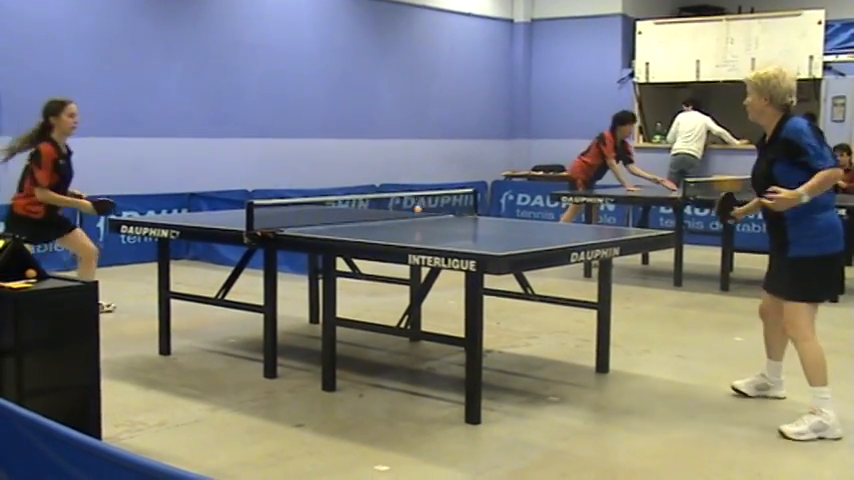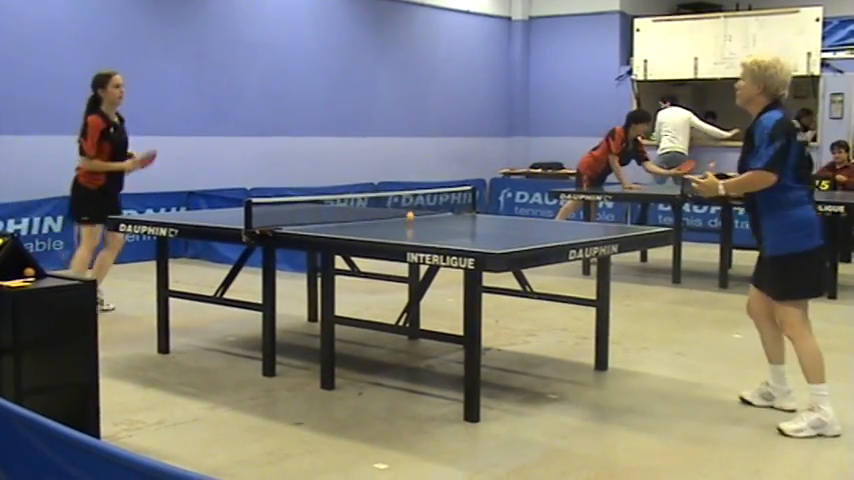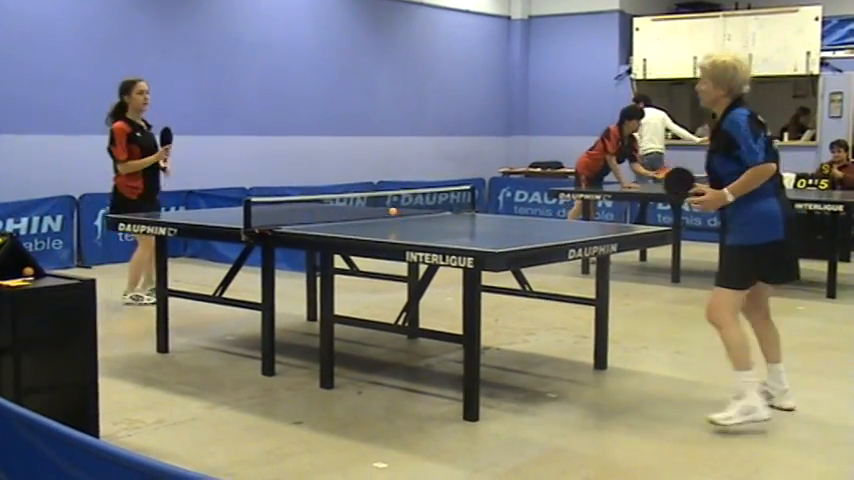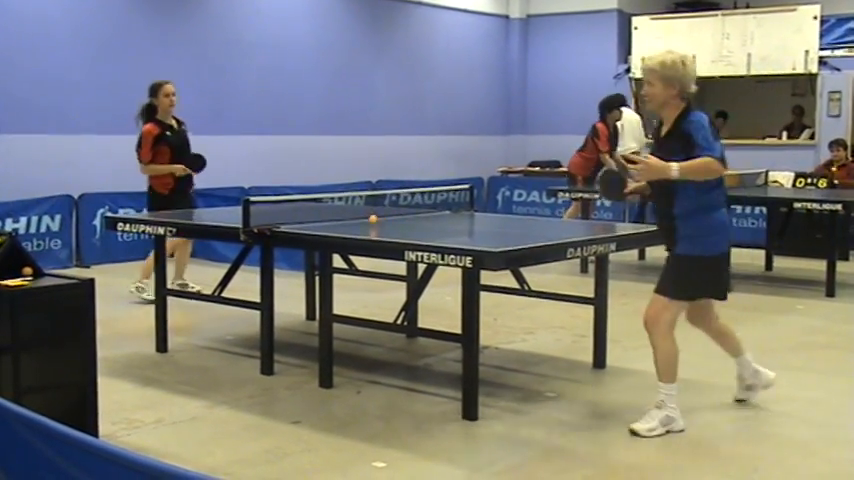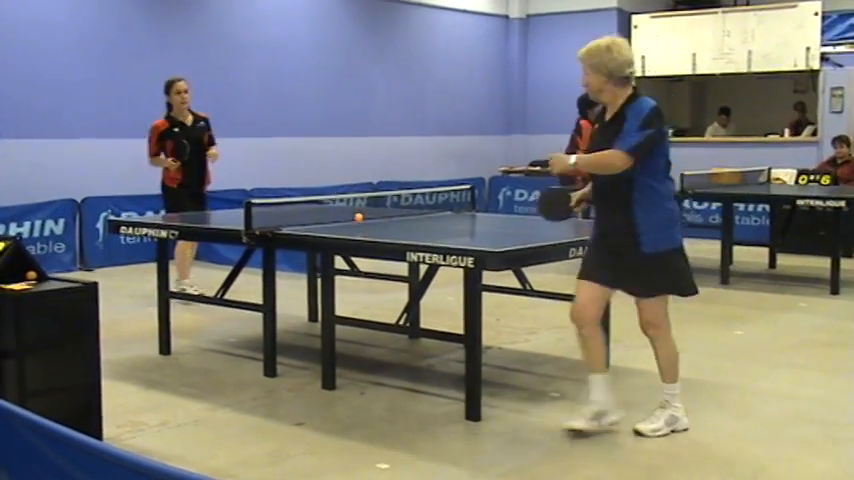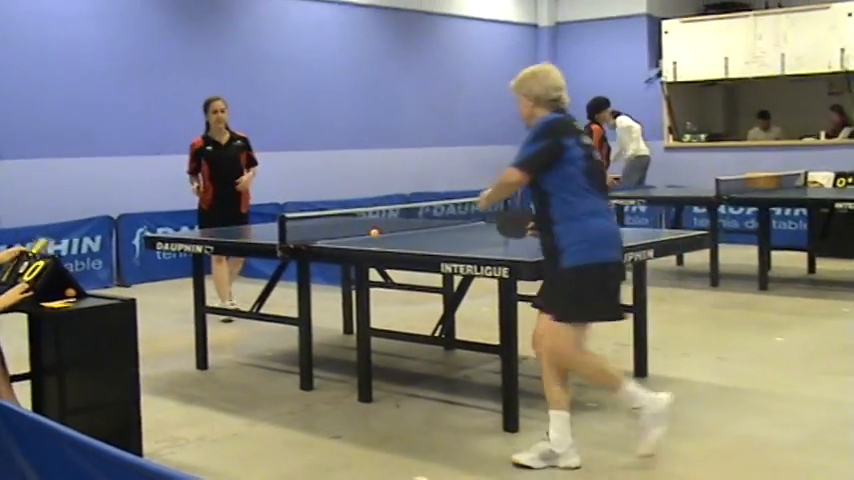
dt=0.3s
person 1, frame 1
left shoulder: (798, 130)
right shoulder: (770, 139)
left elbow: (832, 171)
left wrist: (799, 195)
right wrist: (749, 208)
left hip: (813, 240)
right hip: (790, 241)
left knee: (798, 326)
right knee: (770, 312)
left ankle: (825, 416)
right ankle: (770, 380)
person 1, frame 2
left shoulder: (771, 123)
right shoulder: (767, 123)
left elbow: (765, 176)
left wrist: (721, 187)
right wrist: (735, 189)
left hip: (790, 235)
right hip: (780, 235)
left knee: (793, 324)
right knee: (759, 308)
left ankle: (822, 412)
right ankle: (778, 389)
person 1, frame 3
left shoulder: (738, 120)
right shoulder: (729, 121)
left elbow: (766, 166)
left wrist: (726, 197)
right wrist: (709, 188)
left hip: (753, 231)
right hip: (759, 229)
left knee: (720, 311)
right knee: (754, 308)
left ankle: (750, 400)
right ankle: (777, 387)
person 1, frame 4
left shoulder: (695, 123)
right shoulder: (664, 128)
left elbow: (713, 165)
left wrist: (667, 170)
right wrist: (644, 184)
left hip: (698, 240)
right hip: (687, 239)
left knee: (657, 319)
right knee: (702, 317)
left ankle: (667, 410)
right ankle: (753, 374)
person 1, frame 5
left shoulder: (646, 112)
right shoulder: (605, 117)
left elbow: (619, 160)
left wrist: (568, 162)
right wrist: (584, 193)
left hip: (650, 236)
right hip: (610, 235)
left knee: (652, 322)
right knee: (583, 312)
left ankle: (674, 408)
right ankle: (602, 404)
person 1, frame 6
left shoulder: (550, 126)
right shoulder: (568, 132)
left elbow: (513, 177)
left wrist: (488, 198)
right wrist: (542, 219)
left hip: (585, 254)
right hip: (570, 256)
left knee: (564, 351)
right knee: (544, 342)
left ankle: (646, 402)
right ankle: (561, 444)
person 2, frame 1
left shoulder: (63, 149)
right shoulder: (45, 152)
right elbow: (41, 193)
left wrist: (75, 197)
right wrist: (77, 203)
left hip: (51, 216)
right hip: (27, 216)
left knee: (90, 253)
person 2, frame 2
left shoulder: (118, 120)
right shoulder: (94, 122)
right elbow: (86, 163)
left wrist: (127, 158)
right wrist: (122, 166)
left hip: (108, 192)
right hip: (89, 190)
left knee: (115, 243)
right knee: (89, 244)
person 2, frame 3
left shoulder: (145, 126)
right shoulder: (121, 129)
right elbow: (122, 167)
left wrist: (160, 163)
right wrist: (152, 159)
left hip: (149, 192)
right hip: (130, 195)
left knee: (153, 237)
right knee: (147, 241)
left ankle: (147, 283)
right ankle: (131, 292)
person 2, frame 4
left shoulder: (179, 125)
right shoulder: (150, 131)
right elbow: (145, 168)
right wrist: (173, 168)
left hip: (183, 189)
right hip: (164, 192)
left knee: (187, 235)
right knee: (173, 239)
left ankle: (179, 279)
right ankle: (141, 283)
person 2, frame 5
left shoulder: (202, 121)
right shoulder: (161, 127)
left elbow: (211, 146)
right elbow: (153, 158)
left wrist: (213, 153)
right wrist: (166, 163)
left hip: (199, 185)
right hip: (175, 187)
left ankle: (183, 279)
right ankle: (184, 282)
person 2, frame 6
left shoulder: (241, 140)
right shoulder: (199, 145)
left elbow: (252, 167)
right elbow: (193, 174)
left wrist: (248, 178)
right wrist: (196, 185)
left hip: (238, 206)
right hip: (211, 207)
left knee: (239, 254)
right knee: (218, 254)
left ankle: (226, 290)
right ankle: (226, 302)
